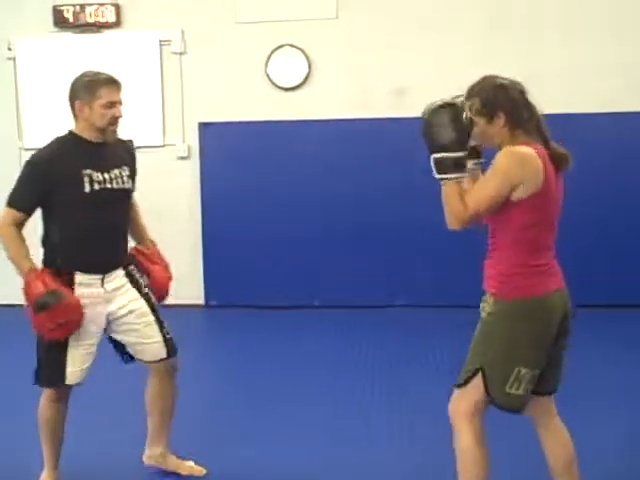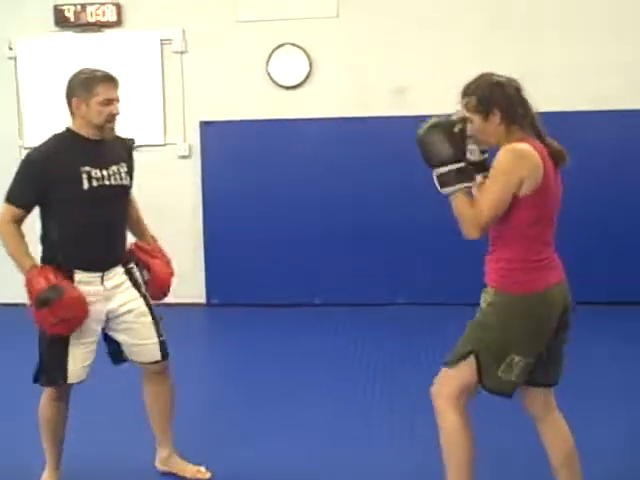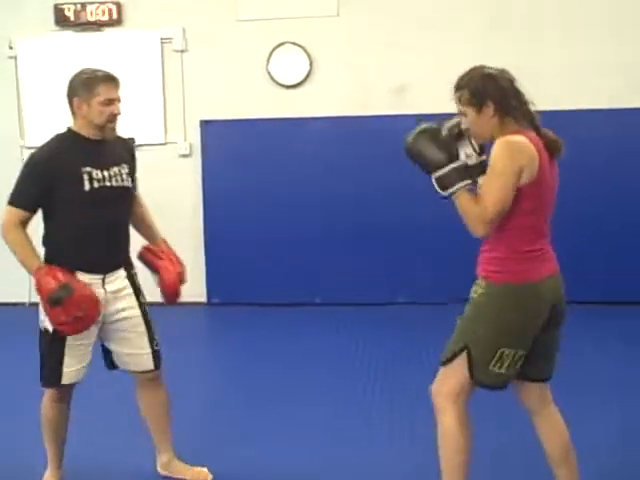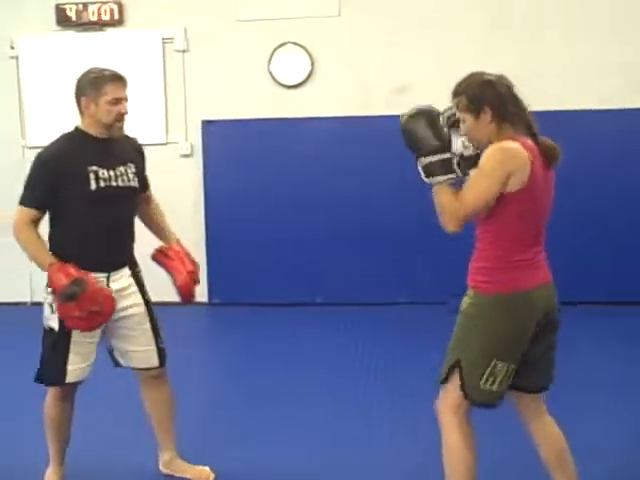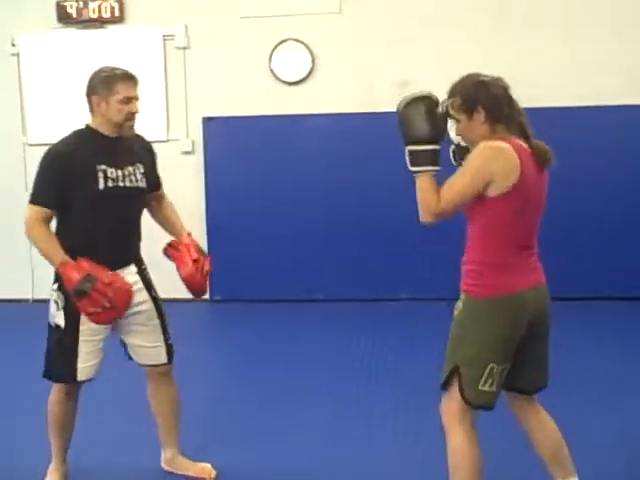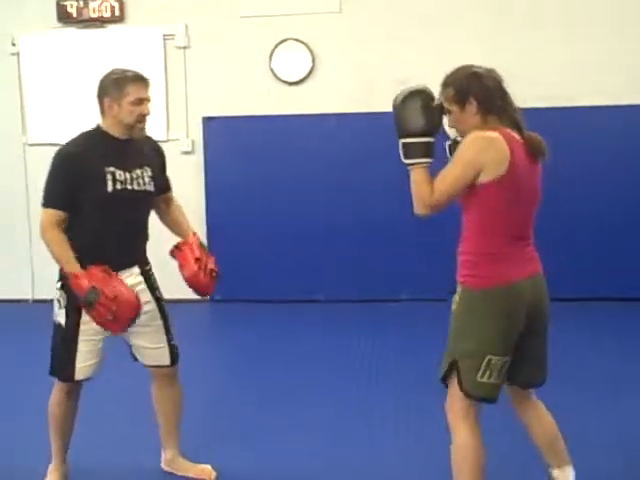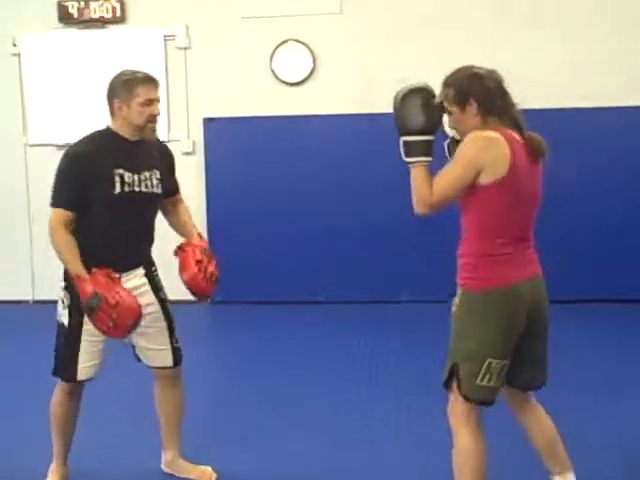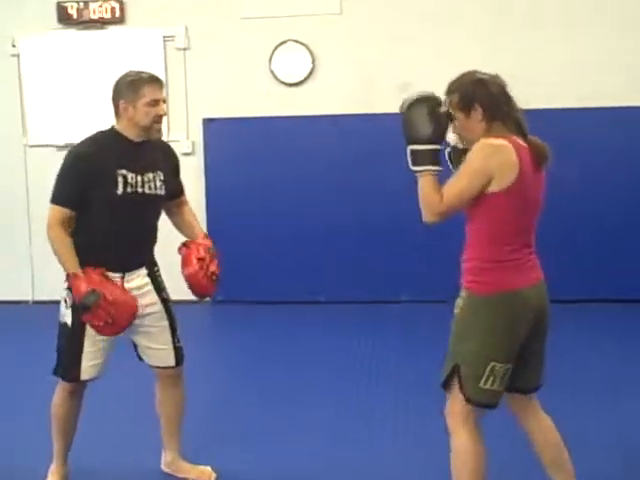
dt=0.1s
person 1, frame 1
left shoulder: (123, 153)
right shoulder: (49, 161)
left wrist: (149, 250)
right wrist: (34, 281)
left hip: (121, 279)
right hip: (70, 287)
left knee: (164, 362)
right knee: (57, 387)
person 1, frame 2
left shoulder: (121, 148)
right shoulder: (46, 158)
left wrist: (149, 245)
right wrist: (35, 276)
left hip: (120, 276)
right hip: (70, 285)
left knee: (156, 365)
right knee: (58, 385)
person 1, frame 3
left shoulder: (123, 149)
right shoulder: (48, 159)
left wrist: (160, 246)
right wrist: (43, 276)
left hip: (121, 280)
right hip: (73, 286)
left knee: (148, 373)
right knee: (59, 387)
person 1, frame 4
left shoulder: (130, 149)
right shoulder: (55, 158)
right elbow: (23, 224)
left wrist: (173, 245)
right wrist: (56, 274)
left hip: (125, 278)
right hip: (76, 284)
left knee: (154, 370)
right knee: (62, 384)
person 1, frame 5
left shoulder: (141, 148)
right shoulder: (64, 155)
left elbow: (156, 200)
right elbow: (35, 222)
left wrist: (185, 239)
right wrist: (69, 270)
left hip: (132, 275)
right hip: (85, 282)
left knee: (161, 366)
right knee: (68, 382)
person 1, frame 6
left shoulder: (150, 151)
right shoulder: (74, 155)
left elbow: (164, 202)
right elbow: (50, 226)
left wrist: (190, 239)
right wrist: (80, 279)
left hip: (136, 275)
right hip: (88, 281)
left knee: (165, 367)
right knee: (69, 381)
person 1, frame 7
left shoulder: (159, 153)
right shoulder: (83, 156)
left elbow: (172, 203)
right elbow: (59, 226)
left wrist: (194, 241)
right wrist: (85, 282)
left hip: (140, 277)
right hip: (92, 282)
left knee: (169, 369)
right knee: (71, 381)
person 1, frame 8
left shoulder: (163, 154)
right shoulder: (87, 156)
left elbow: (177, 204)
right elbow: (57, 223)
left wrist: (199, 240)
right wrist: (78, 281)
left hip: (143, 277)
right hip: (94, 281)
left knee: (170, 369)
right knee: (73, 381)
person 2, frame 1
left shoulder: (516, 158)
right shoulder: (541, 157)
left elbow: (458, 218)
right elbow: (488, 203)
left wrist: (447, 155)
right wrist: (466, 157)
left hip: (517, 304)
right hip: (547, 298)
left knee: (464, 412)
right knee: (542, 412)
person 2, frame 2
left shoulder: (514, 156)
right shoulder: (540, 153)
left elbow: (474, 227)
left wrist: (448, 168)
right wrist: (469, 168)
left hip: (518, 297)
right hip: (549, 292)
left knee: (447, 394)
right knee: (541, 404)
person 2, frame 3
left shoulder: (511, 147)
right shoulder: (536, 144)
left elbow: (482, 224)
left wrist: (448, 170)
right wrist: (469, 168)
left hip: (509, 289)
right hip: (542, 285)
left knee: (447, 393)
right knee: (537, 399)
person 2, frame 4
left shoulder: (502, 155)
right shoulder: (537, 153)
left elbow: (453, 220)
left wrist: (433, 159)
right wrist: (466, 166)
left hip: (499, 300)
right hip: (537, 294)
left knee: (451, 409)
right knee: (531, 405)
person 2, frame 5
left shoulder: (491, 154)
right shoulder: (530, 155)
left elbow: (430, 212)
left wrist: (421, 148)
right wrist: (467, 160)
left hip: (491, 301)
right hip: (530, 295)
left knee: (455, 413)
right knee: (525, 403)
person 2, frame 6
left shoulder: (482, 143)
right shoulder: (526, 146)
left elbow: (426, 203)
left wrist: (416, 142)
left hip: (489, 292)
right hip: (528, 286)
left knee: (460, 409)
right knee: (522, 395)
person 2, frame 7
left shoulder: (482, 143)
right shoulder: (526, 147)
left elbow: (425, 202)
left wrist: (416, 140)
right wrist: (461, 152)
left hip: (489, 294)
right hip: (527, 288)
left knee: (462, 413)
right knee: (521, 399)
person 2, frame 8
left shoulder: (490, 151)
right shoulder: (525, 151)
left elbow: (434, 212)
left wrist: (423, 149)
right wrist: (461, 159)
left hip: (493, 299)
right hip: (528, 293)
left knee: (460, 414)
right knee: (525, 404)
